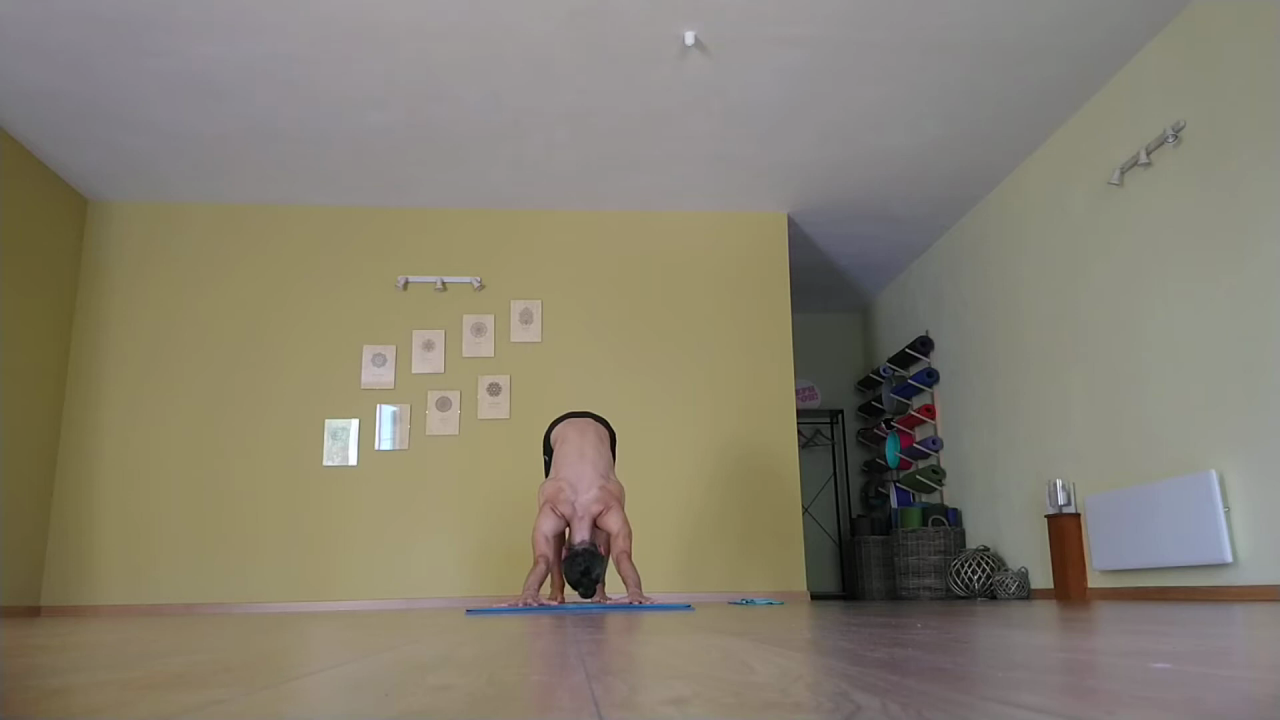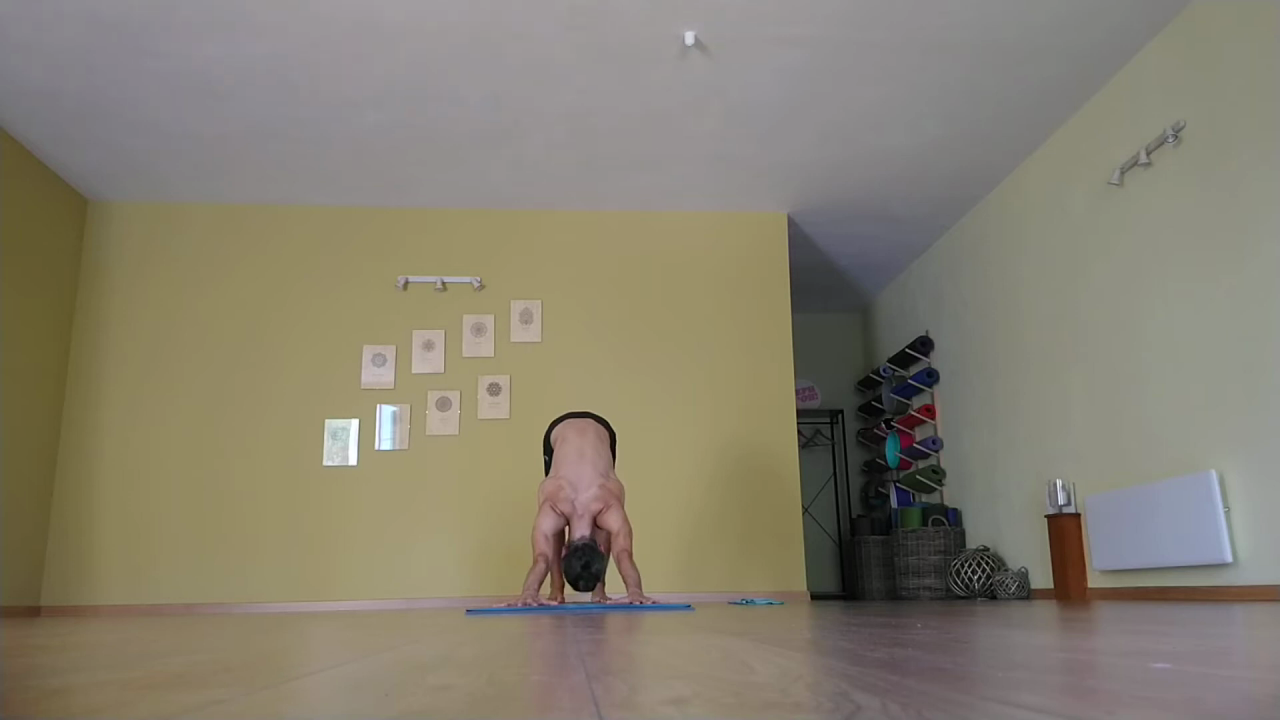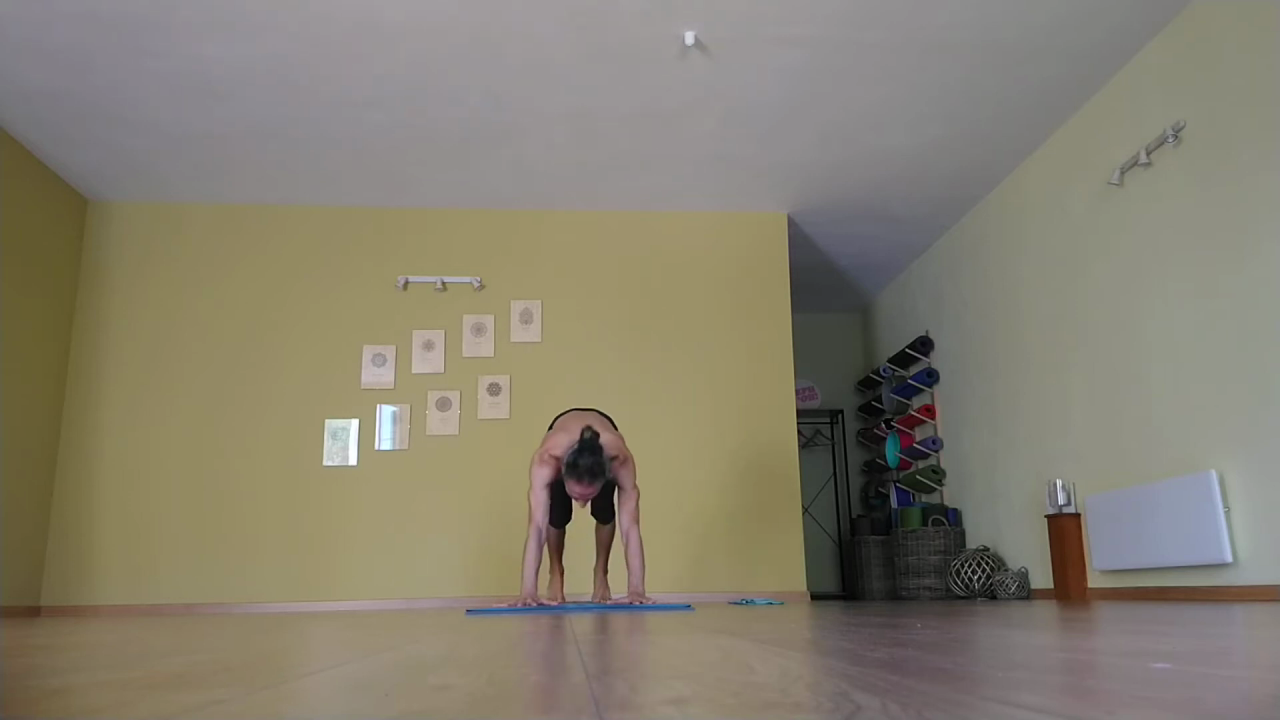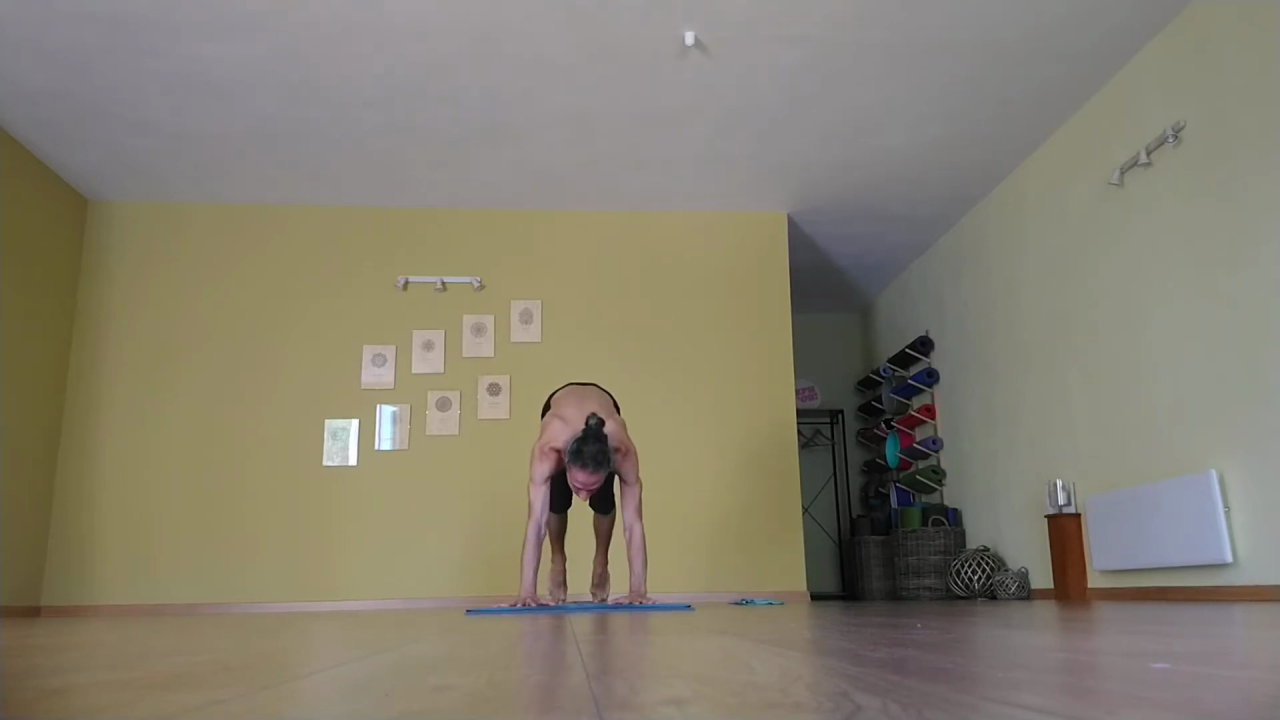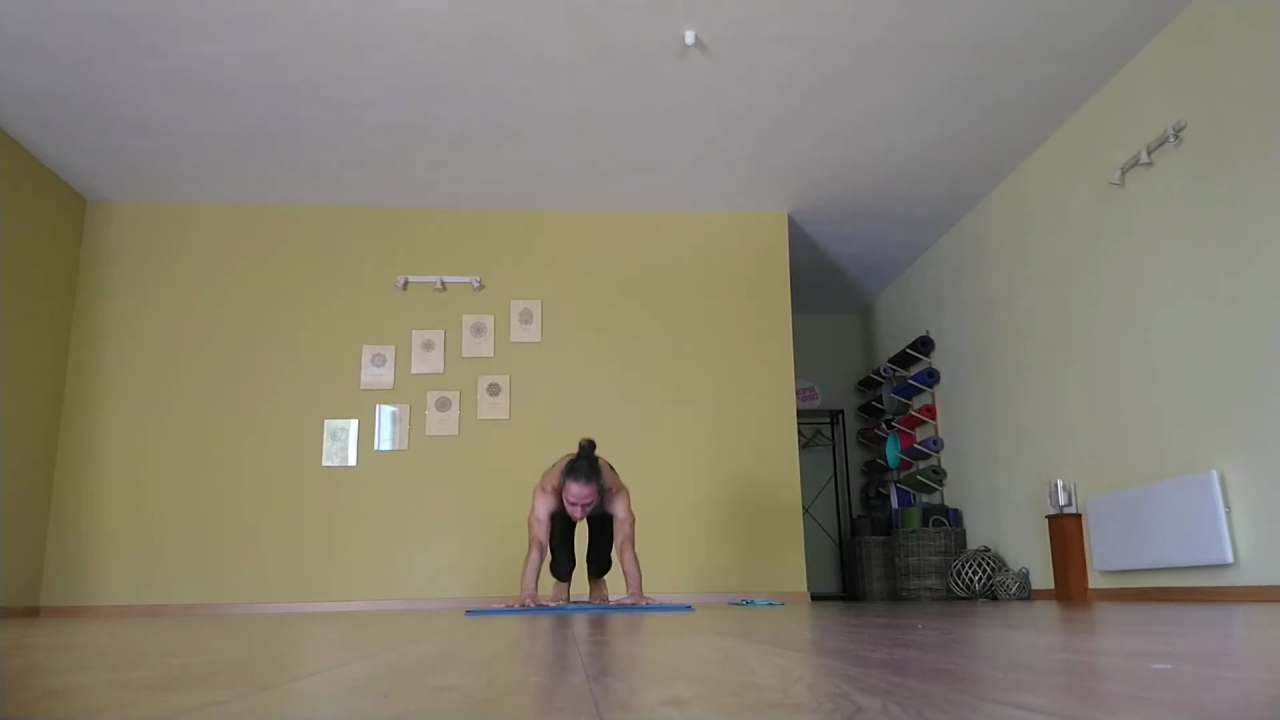
dt=0.7s
person 1, frame 1
left shoulder: (609, 507)
right shoulder: (553, 509)
left elbow: (623, 556)
right elbow: (541, 560)
left hip: (600, 429)
right hip: (559, 431)
left ankle: (600, 586)
right ankle: (556, 587)
person 1, frame 2
left shoulder: (609, 507)
right shoulder: (552, 508)
left elbow: (624, 555)
right elbow: (541, 559)
left hip: (600, 429)
right hip: (559, 430)
left ankle: (599, 587)
right ankle: (556, 587)
person 1, frame 3
left shoulder: (620, 459)
right shoulder: (547, 458)
left elbow: (630, 527)
right elbow: (537, 526)
left wrist: (636, 590)
right wrist: (527, 592)
right hip: (560, 450)
left knee: (604, 512)
right knee: (558, 514)
left ankle: (601, 574)
right ankle: (555, 573)
person 1, frame 4
left shoulder: (622, 451)
right shoulder: (548, 450)
left elbow: (633, 523)
right elbow: (536, 521)
left knee: (603, 501)
right knee: (557, 500)
left ankle: (601, 562)
right ankle: (557, 560)
person 1, frame 5
left shoulder: (615, 491)
right shoulder: (547, 490)
left elbow: (625, 546)
right elbow: (537, 545)
left wrist: (635, 592)
right wrist: (527, 592)
left knee: (599, 561)
right knee: (563, 566)
left ankle: (595, 579)
right ankle: (563, 581)
